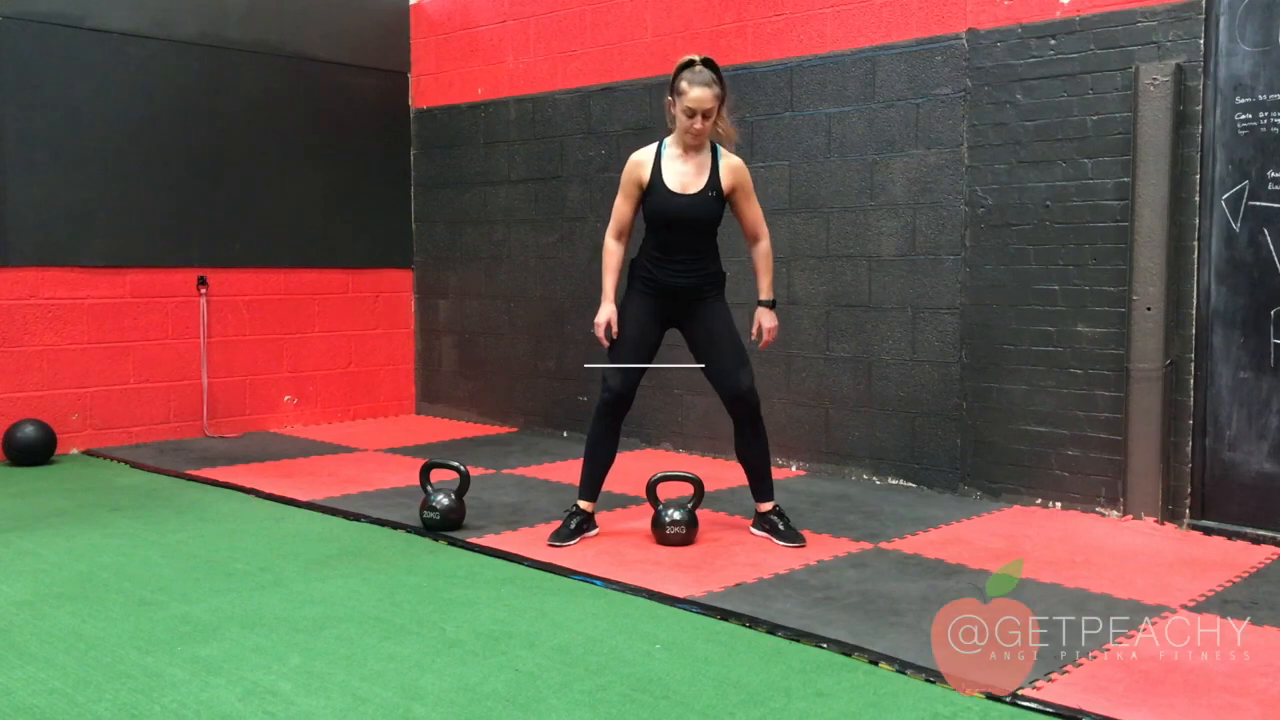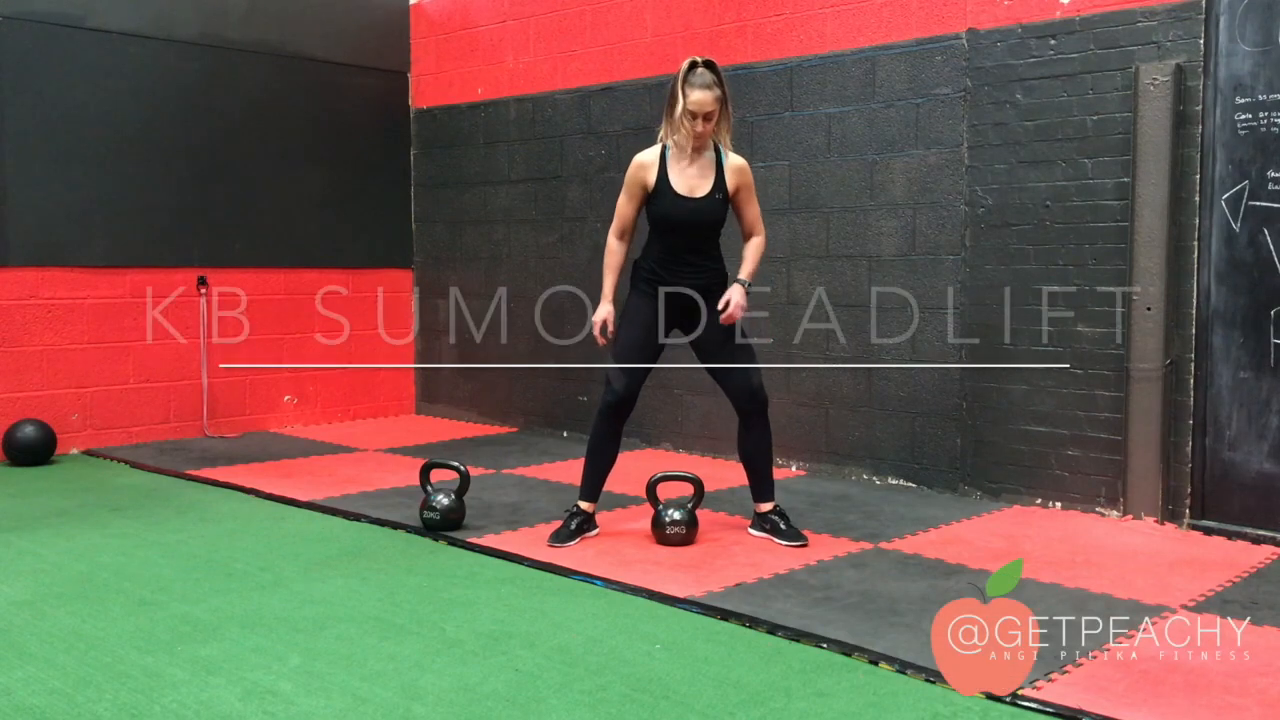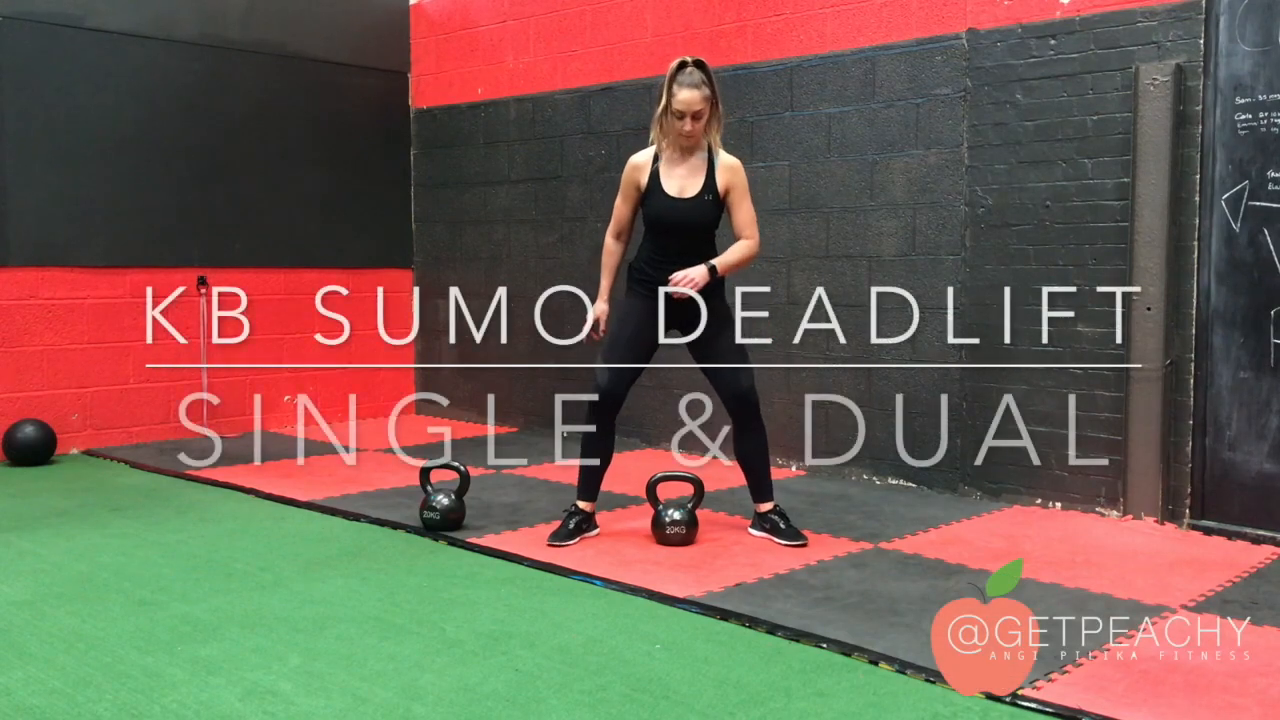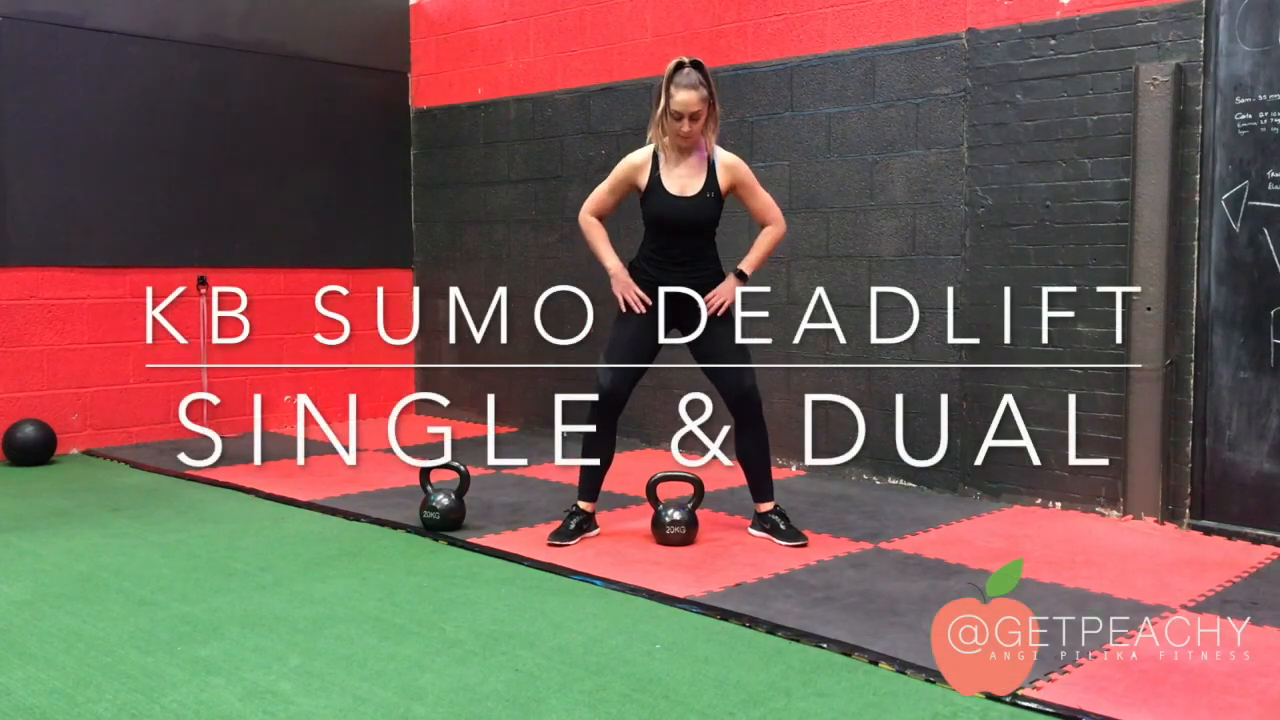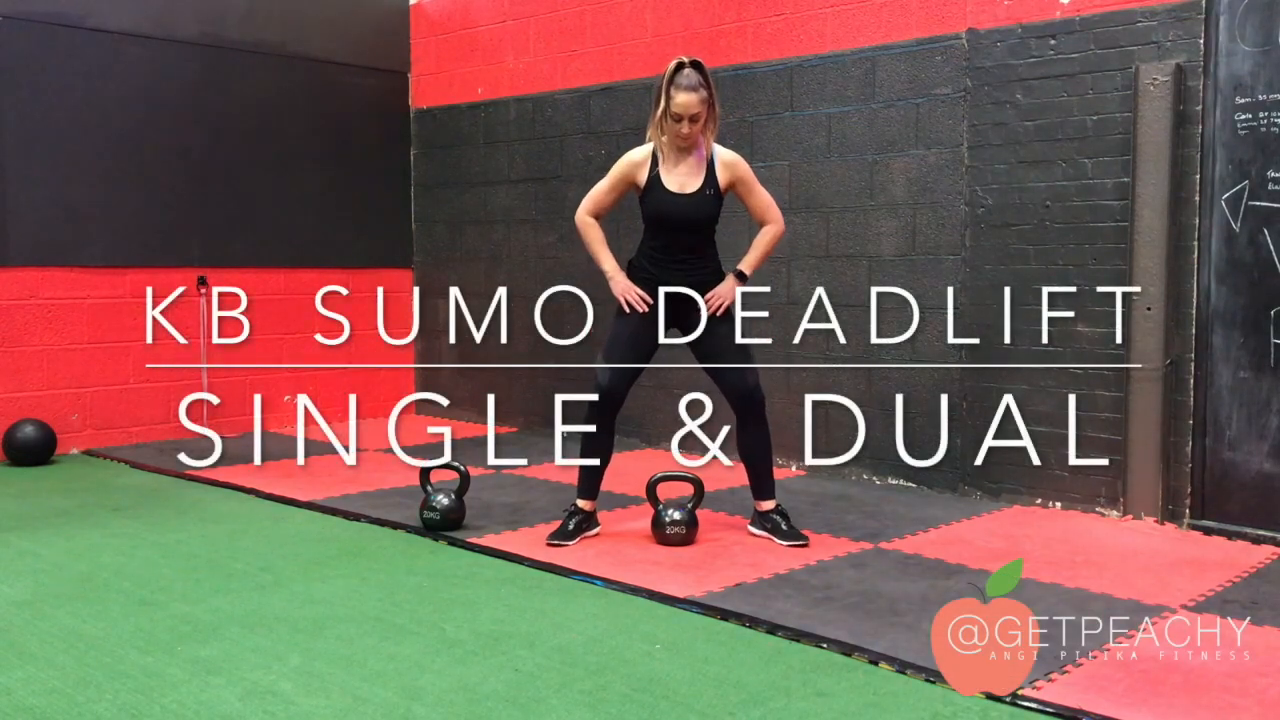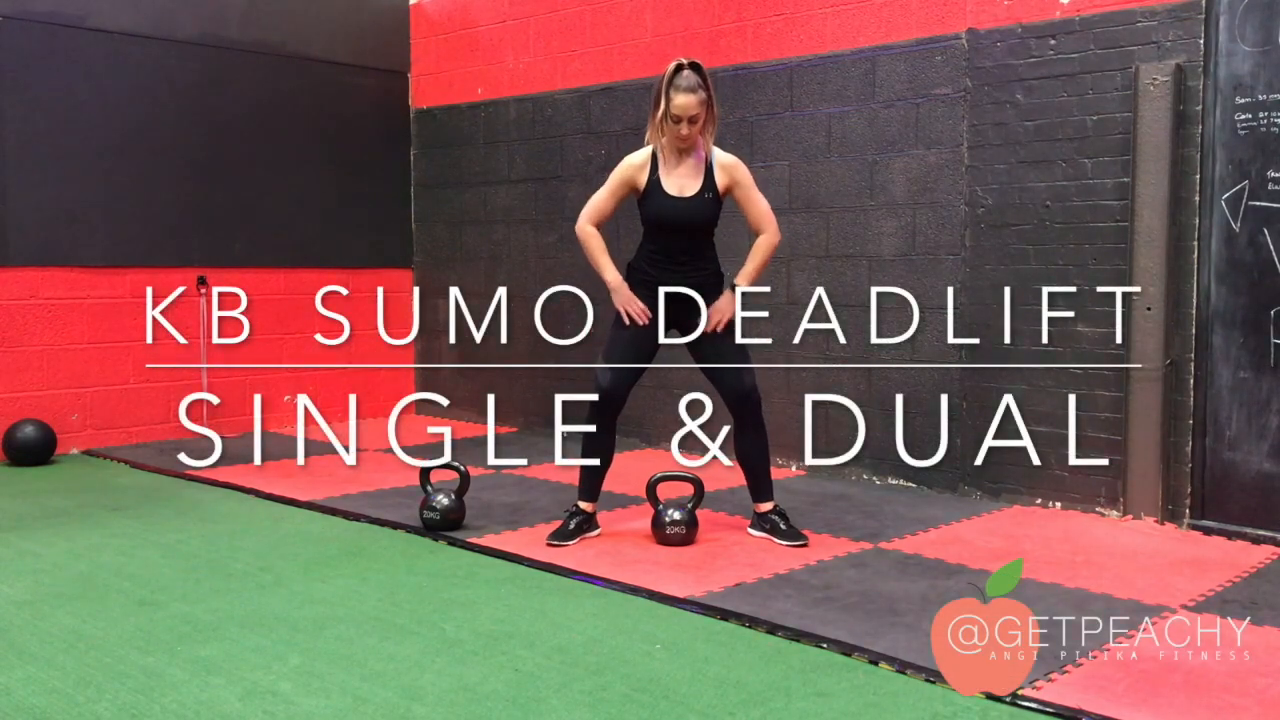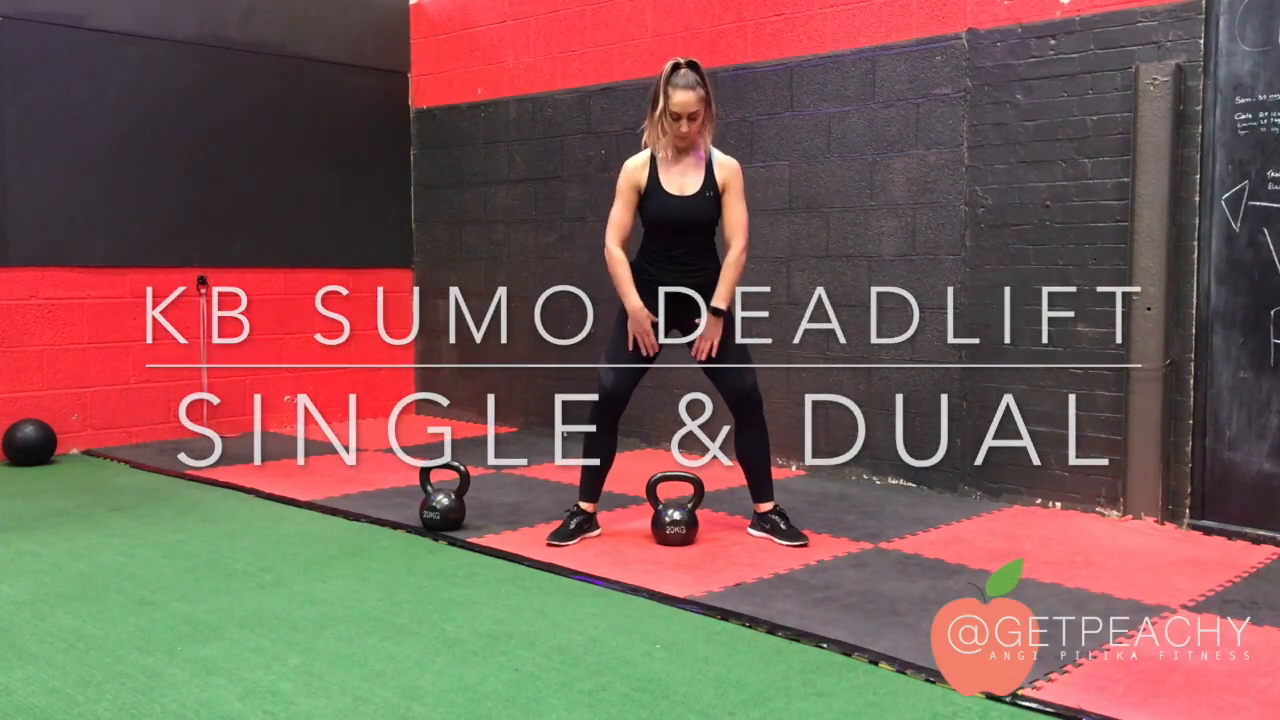
dt=0.5s
person 1, frame 1
left shoulder: (731, 168)
right shoulder: (642, 162)
left elbow: (759, 239)
right elbow: (616, 236)
left wrist: (766, 303)
right wrist: (607, 300)
left hip: (704, 298)
right hip: (646, 295)
left knee: (743, 397)
right knee: (613, 396)
left ankle: (767, 511)
right ankle: (583, 511)
person 1, frame 2
left shoulder: (735, 168)
right shoulder: (646, 163)
left elbow: (755, 235)
right elbow: (619, 235)
left wrist: (741, 283)
right wrist: (607, 299)
left hip: (710, 297)
right hip: (651, 295)
left knee: (752, 397)
right knee: (617, 396)
left ankle: (766, 511)
right ankle: (583, 511)
person 1, frame 3
left shoulder: (728, 168)
right shoulder: (640, 165)
left elbow: (749, 241)
right elbow: (616, 236)
left wrist: (708, 269)
right wrist: (602, 298)
left hip: (704, 299)
right hip: (645, 295)
left knee: (743, 398)
right knee: (605, 393)
left ankle: (766, 512)
right ankle: (583, 512)
person 1, frame 4
left shoulder: (727, 166)
right shoulder: (640, 163)
left elbow: (774, 224)
right elbow: (589, 215)
left wrist: (738, 277)
right wrist: (616, 272)
left hip: (705, 297)
right hip: (647, 294)
left knee: (746, 398)
right knee: (607, 395)
left ankle: (766, 512)
right ankle: (583, 512)
person 1, frame 5
left shoulder: (727, 163)
right shoulder: (639, 161)
left elbow: (772, 222)
right elbow: (586, 215)
left wrist: (738, 277)
right wrist: (614, 275)
left hip: (705, 296)
right hip: (647, 292)
left knee: (748, 394)
right knee: (605, 393)
left ankle: (766, 511)
right ankle: (583, 511)
person 1, frame 6
left shoulder: (727, 167)
right shoulder: (637, 165)
left elbow: (768, 233)
right elbow: (587, 225)
left wrist: (735, 291)
right wrist: (616, 285)
left hip: (705, 298)
right hip: (645, 296)
left knee: (745, 398)
right knee: (606, 396)
left ankle: (766, 512)
right ankle: (584, 512)
person 1, frame 7
left shoulder: (725, 168)
right shoulder: (637, 168)
left elbow: (737, 246)
right elbow: (613, 244)
left wrist: (718, 312)
right wrist: (634, 307)
left hip: (705, 298)
right hip: (647, 297)
left knee: (747, 400)
right knee: (608, 399)
left ankle: (766, 512)
right ankle: (584, 512)
